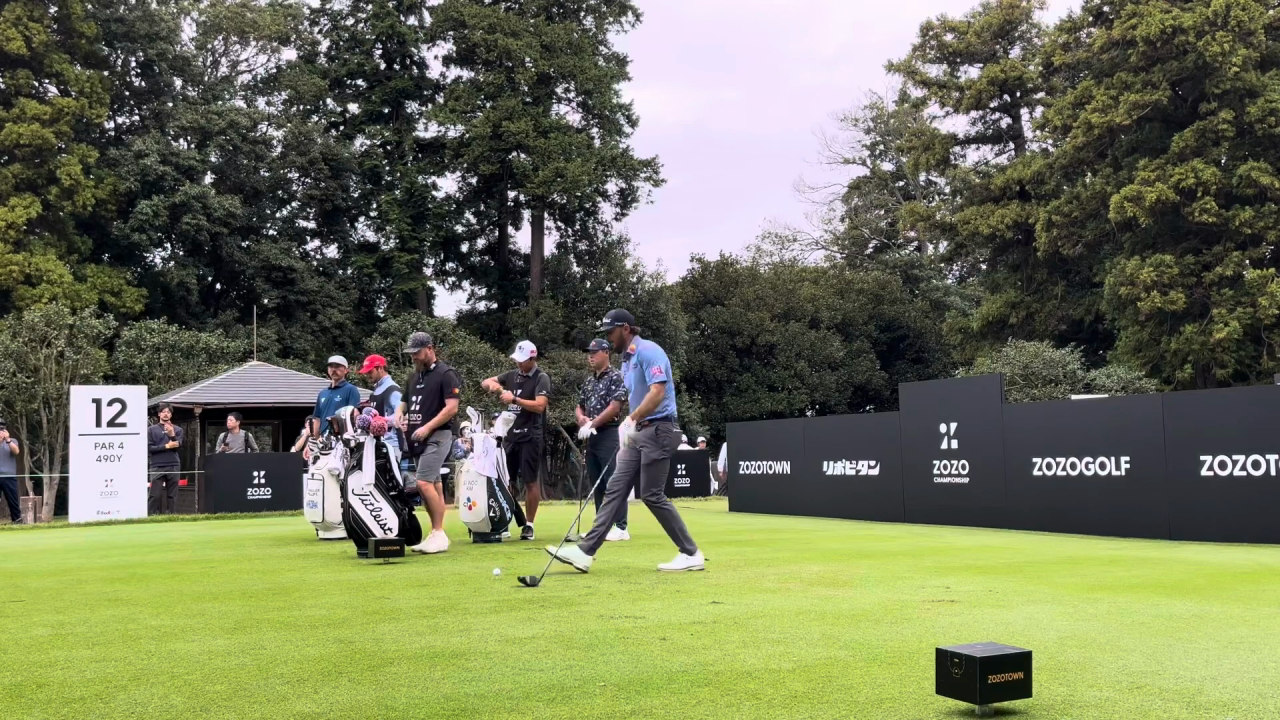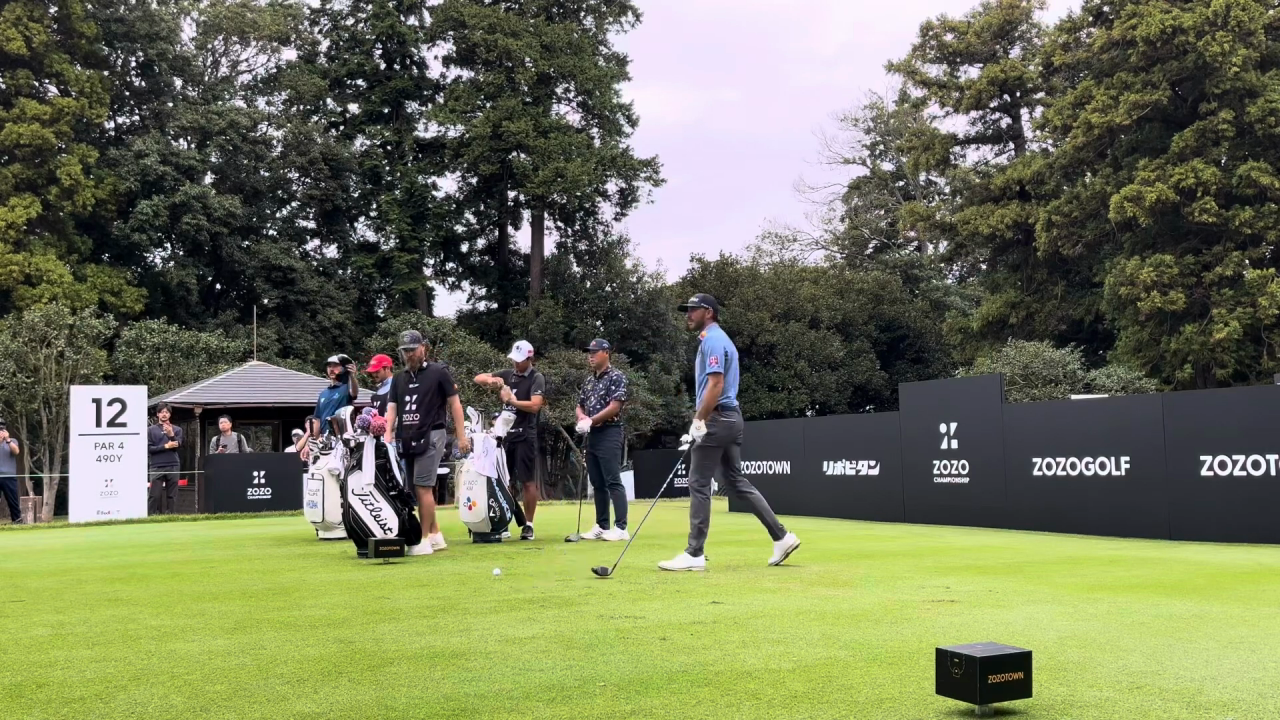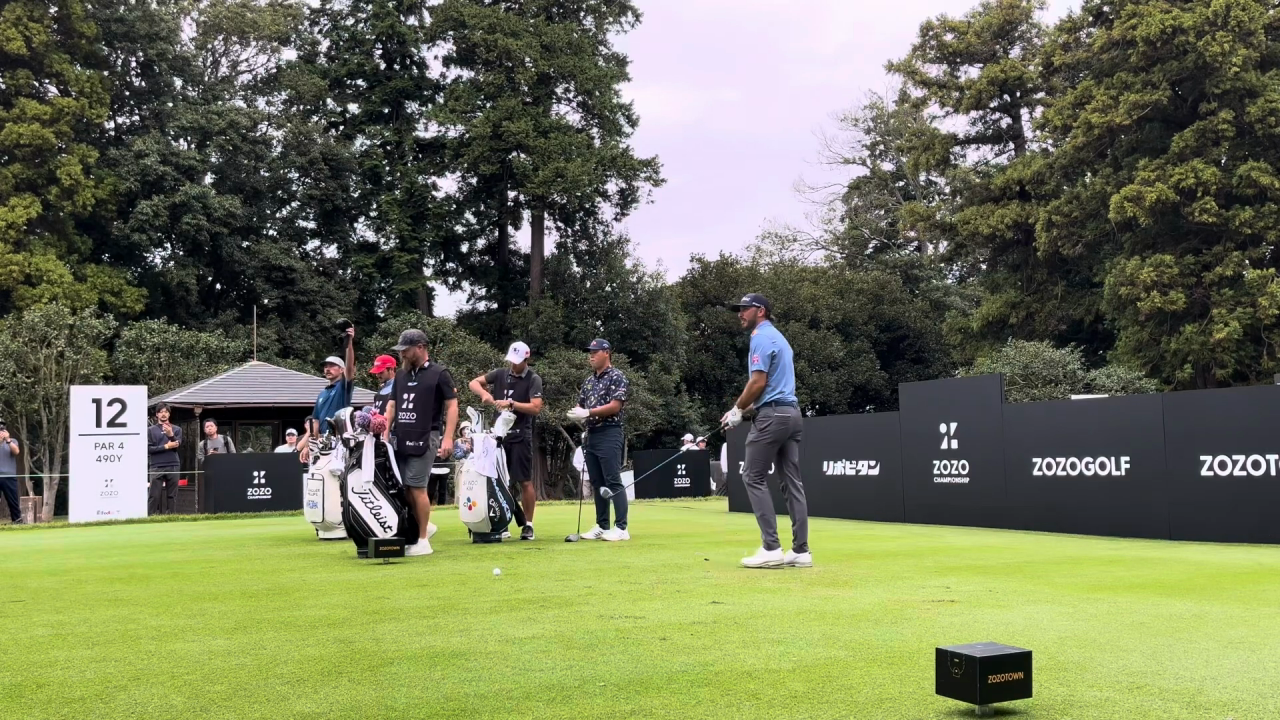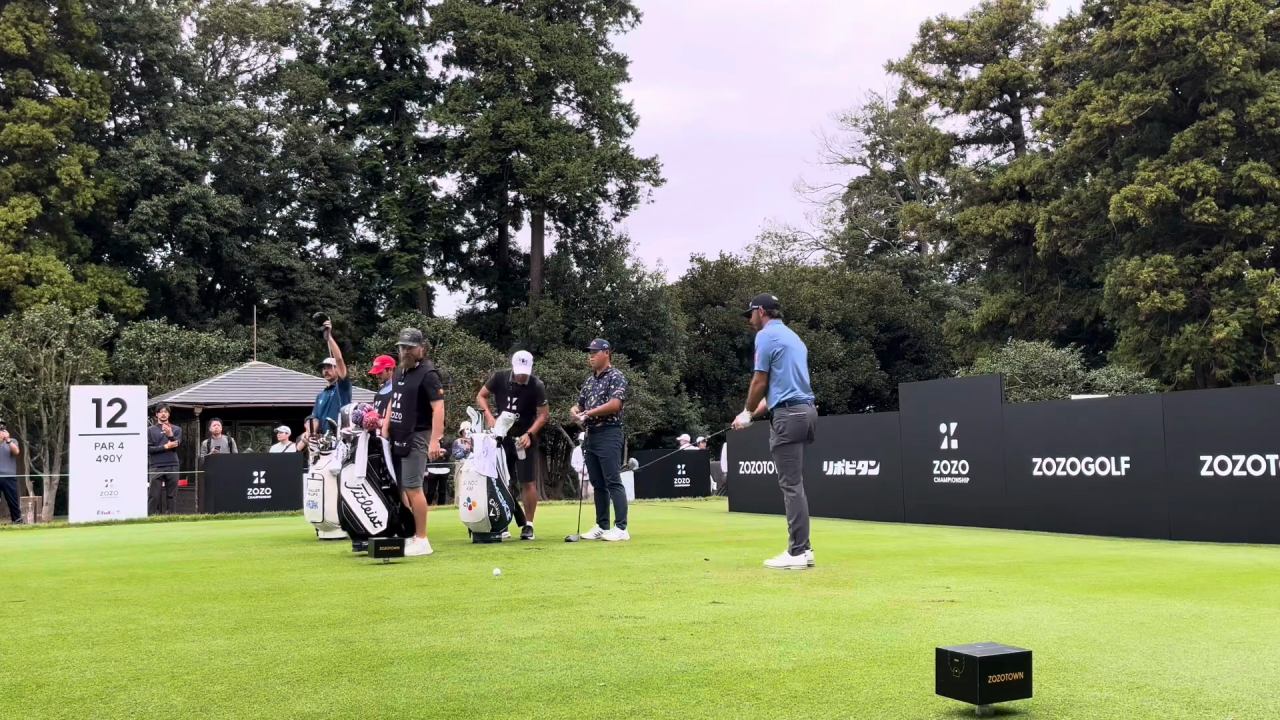
dt=0.5s
person 1, frame 1
left shoulder: (649, 351)
right shoulder: (628, 359)
left elbow: (658, 392)
left wrist: (631, 420)
right wrist: (626, 440)
left hip: (659, 429)
right hip: (641, 431)
left knee: (652, 495)
right knee: (616, 488)
left ankle: (691, 554)
right ankle: (585, 551)
person 1, frame 2
left shoulder: (712, 340)
right shoulder: (715, 340)
left elbow: (715, 384)
left wrist: (698, 419)
left hip: (717, 419)
right hip: (730, 418)
left knee: (699, 485)
right knee: (737, 483)
left ankle: (694, 554)
right ankle: (782, 536)
person 1, frame 3
left shoulder: (761, 337)
right shoulder: (777, 337)
left elbow: (758, 382)
left wrist: (737, 410)
right wrist: (742, 410)
left hip: (772, 416)
right hip: (790, 413)
left knee: (754, 479)
right knee: (792, 483)
left ankle: (771, 547)
right ankle: (801, 550)
person 1, frame 4
left shoulder: (766, 335)
right shoulder: (793, 337)
left elbow: (760, 382)
left wrist: (746, 413)
right wrist: (754, 413)
left hip: (788, 414)
right hip: (806, 411)
left knee: (790, 485)
right knee: (795, 483)
left ankle: (796, 553)
right ankle: (803, 547)
person 2, frame 1
left shoulder: (446, 374)
right shoulder: (414, 377)
left elbow: (451, 408)
right elbow: (404, 403)
left wrist: (427, 427)
right wrist: (398, 416)
left hip: (437, 436)
right hip: (417, 439)
left knee: (424, 483)
right knee: (434, 487)
left ankle: (438, 533)
right ankle: (435, 535)
person 2, frame 2
left shoulder: (438, 372)
right shoulder: (399, 378)
left elbow: (454, 403)
right elbow: (392, 407)
left wrist: (461, 435)
right wrist: (388, 433)
left hip: (430, 437)
right hip: (406, 439)
left knee: (423, 488)
right knee: (416, 489)
left ankle: (425, 540)
right ankle: (435, 535)
person 2, frame 3
left shoulder: (439, 374)
right shoulder: (401, 375)
left elbow: (452, 406)
right elbow: (393, 405)
left wrist: (448, 438)
left hip: (424, 439)
right hip: (401, 438)
left knee: (417, 488)
left ankle: (422, 541)
right ankle: (423, 526)
person 2, frame 4
left shoulder: (428, 374)
right shoulder: (399, 373)
left elbow: (438, 408)
left wrist: (435, 440)
right wrist: (385, 426)
left hip: (416, 438)
right hip: (397, 438)
left knee: (413, 488)
right knee: (398, 487)
left ankle: (421, 540)
person 3, frame 1
left shoulder: (616, 377)
right shoulder: (589, 381)
left elbow: (615, 407)
right elbow: (579, 407)
left wrist: (591, 424)
right wrist: (581, 419)
left hip: (609, 434)
right hip: (592, 436)
right knee: (597, 483)
left ankle: (621, 527)
person 3, frame 2
left shoulder: (616, 377)
right shoulder: (589, 381)
left elbow: (614, 407)
right elbow: (579, 406)
left wrist: (590, 420)
right wrist: (581, 417)
left hip: (609, 434)
right hip: (592, 435)
left knee: (613, 481)
right knee: (597, 484)
left ankle: (621, 527)
right ankle: (601, 526)
person 3, frame 3
left shoulder: (616, 377)
right shoulder: (589, 381)
left elbow: (615, 406)
right elbow: (580, 405)
left wrist: (587, 412)
right wrist: (578, 413)
left hip: (609, 434)
right hip: (591, 434)
left knee: (613, 482)
right knee: (597, 483)
left ankle: (621, 527)
right ankle: (602, 526)
person 3, frame 4
left shoulder: (616, 377)
right shoulder: (589, 381)
left elbow: (614, 404)
right elbow: (580, 404)
left wrist: (587, 413)
right wrist: (575, 410)
left hip: (609, 434)
right hip: (592, 435)
left knee: (613, 482)
right knee: (598, 484)
left ankle: (621, 528)
right ankle: (602, 526)
person 4, frame 1
left shoulder: (541, 378)
right shoulder: (512, 375)
left elbow: (539, 406)
right elbow: (485, 383)
left wrist: (514, 399)
right wrist: (491, 383)
left hip: (530, 437)
right hip: (510, 435)
left knee: (531, 482)
right knee: (507, 481)
left ankle: (529, 525)
person 4, frame 2
left shoulder: (536, 378)
right shoulder: (507, 374)
left elbow: (535, 406)
right elbow: (478, 379)
left wrist: (511, 401)
right wrist: (491, 380)
left hip: (525, 436)
right hip: (505, 435)
left knee: (527, 482)
left ankle: (529, 525)
person 4, frame 3
left shoulder: (533, 379)
right shoulder: (500, 374)
left elbow: (536, 408)
right elbow: (473, 383)
left wrist: (511, 404)
right wrist: (484, 393)
left hip: (520, 437)
left knee: (524, 482)
left ankle: (528, 524)
person 4, frame 4
left shoulder: (536, 385)
right shoulder: (499, 377)
left elbow: (543, 415)
right elbow: (481, 396)
left wrist: (528, 435)
right wrist: (489, 416)
left hip: (525, 439)
right hip: (502, 439)
left knee: (527, 482)
left ankle: (528, 525)
